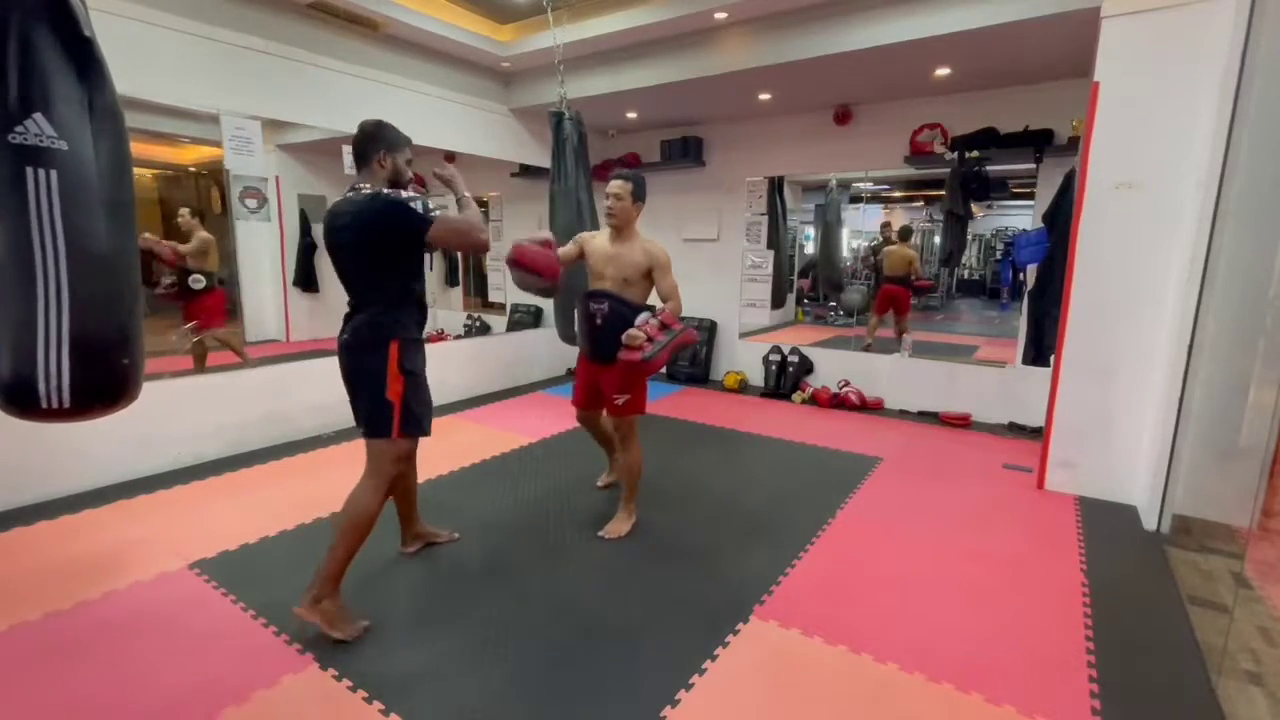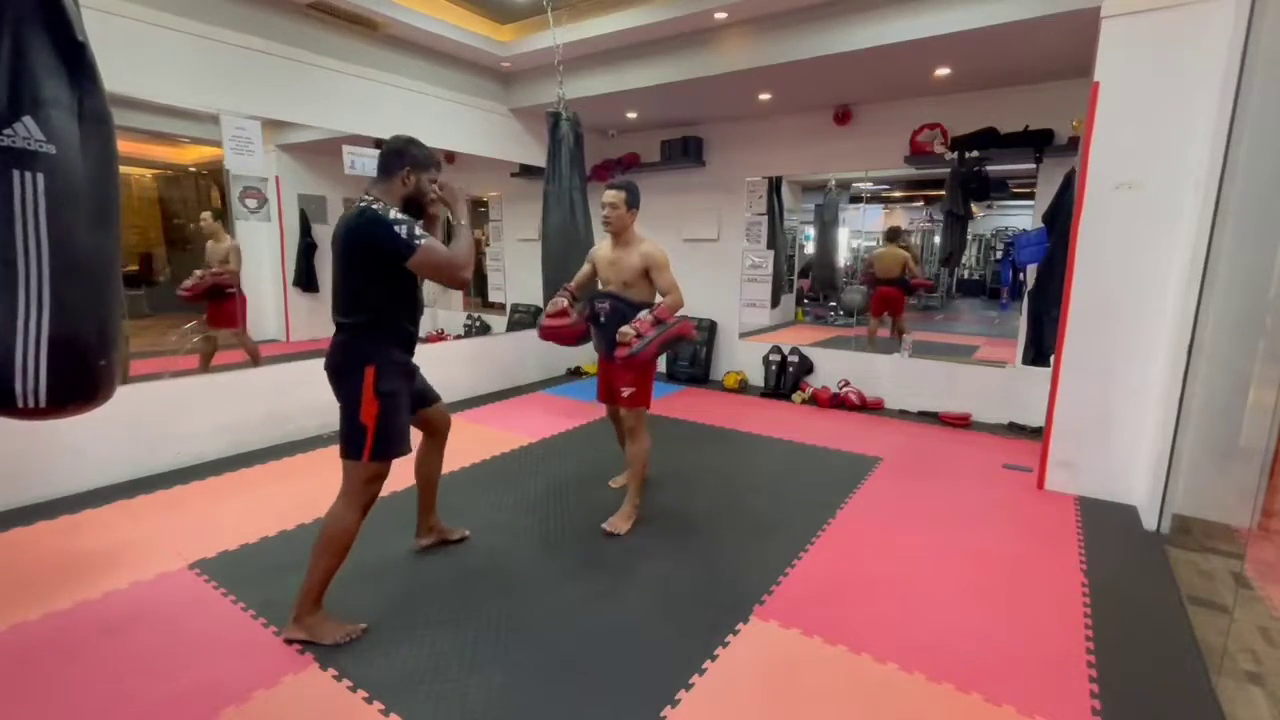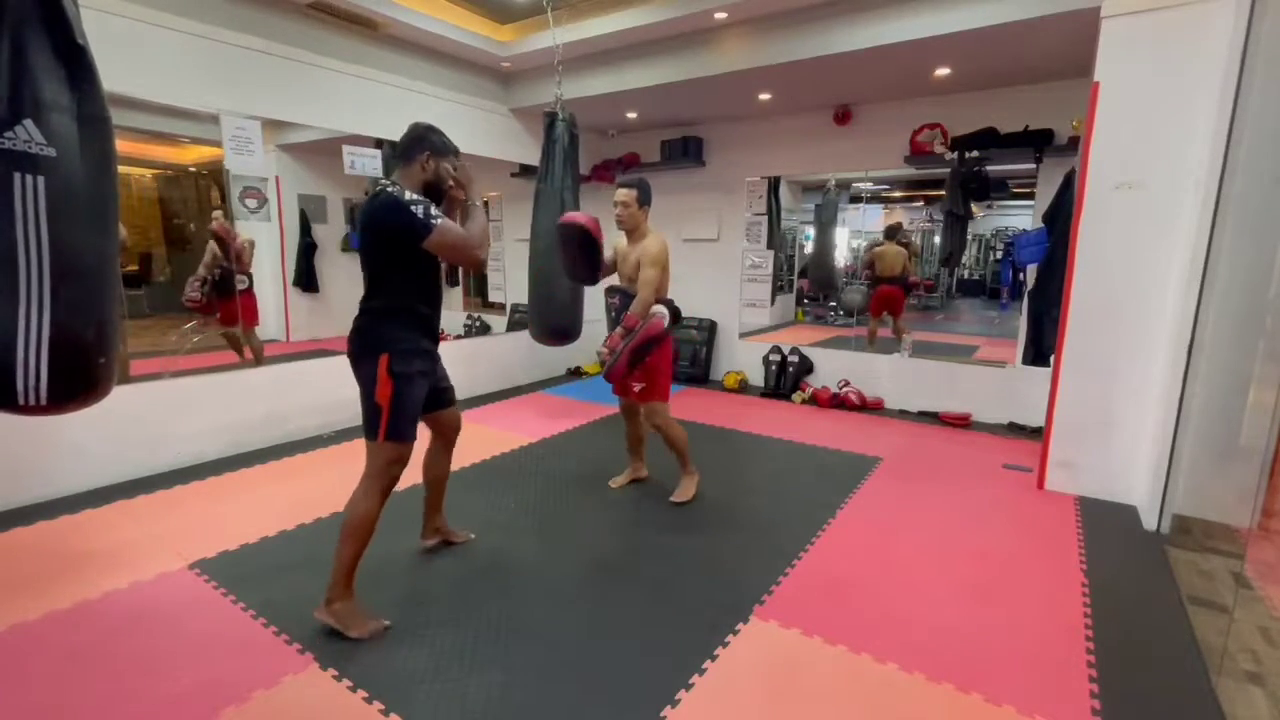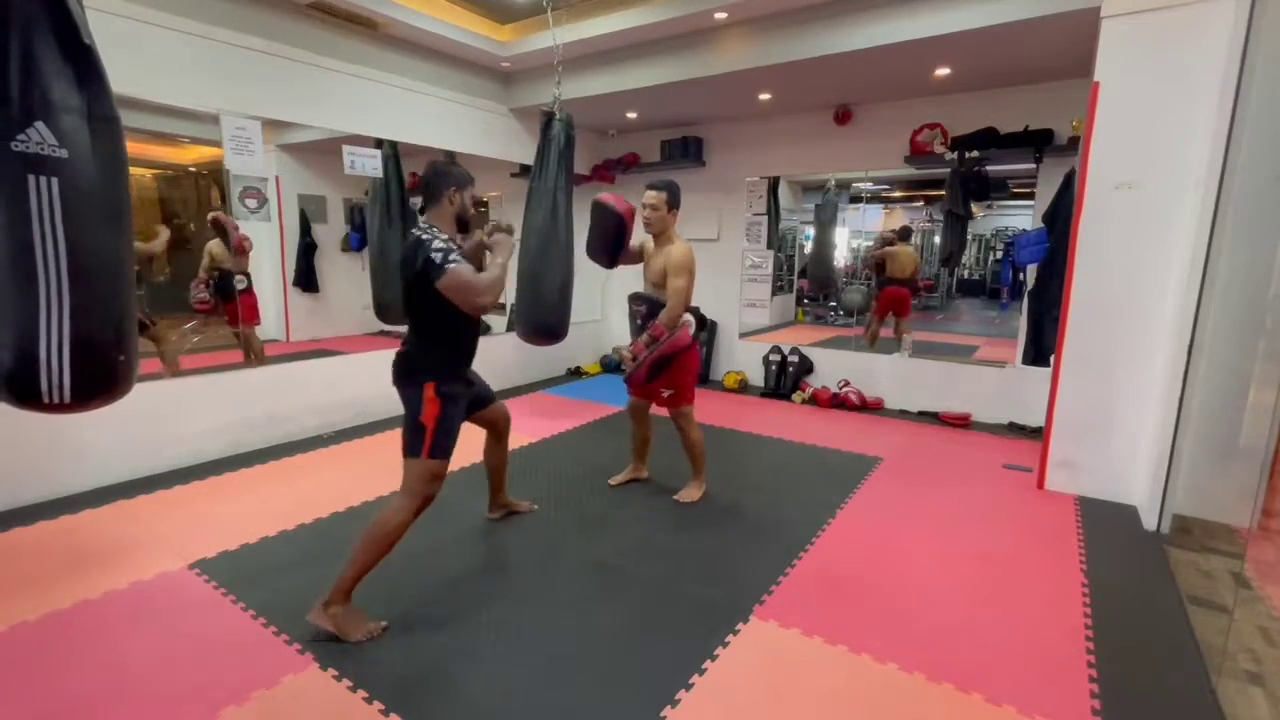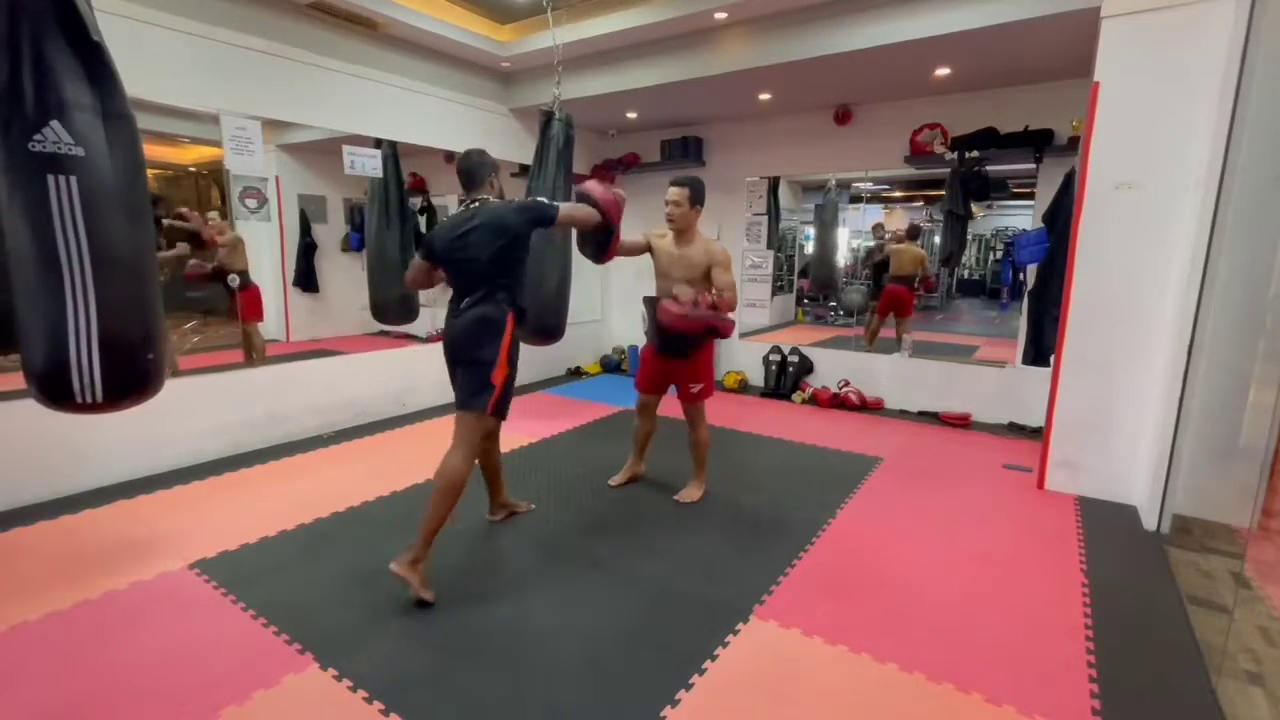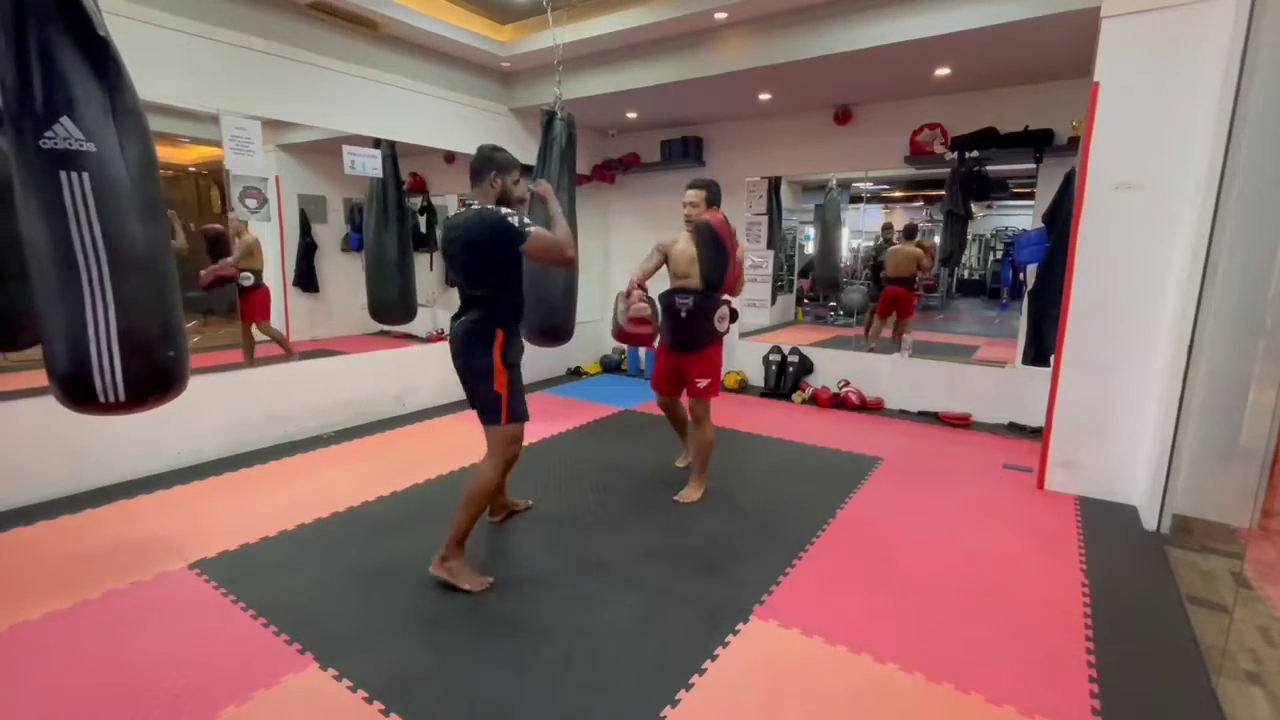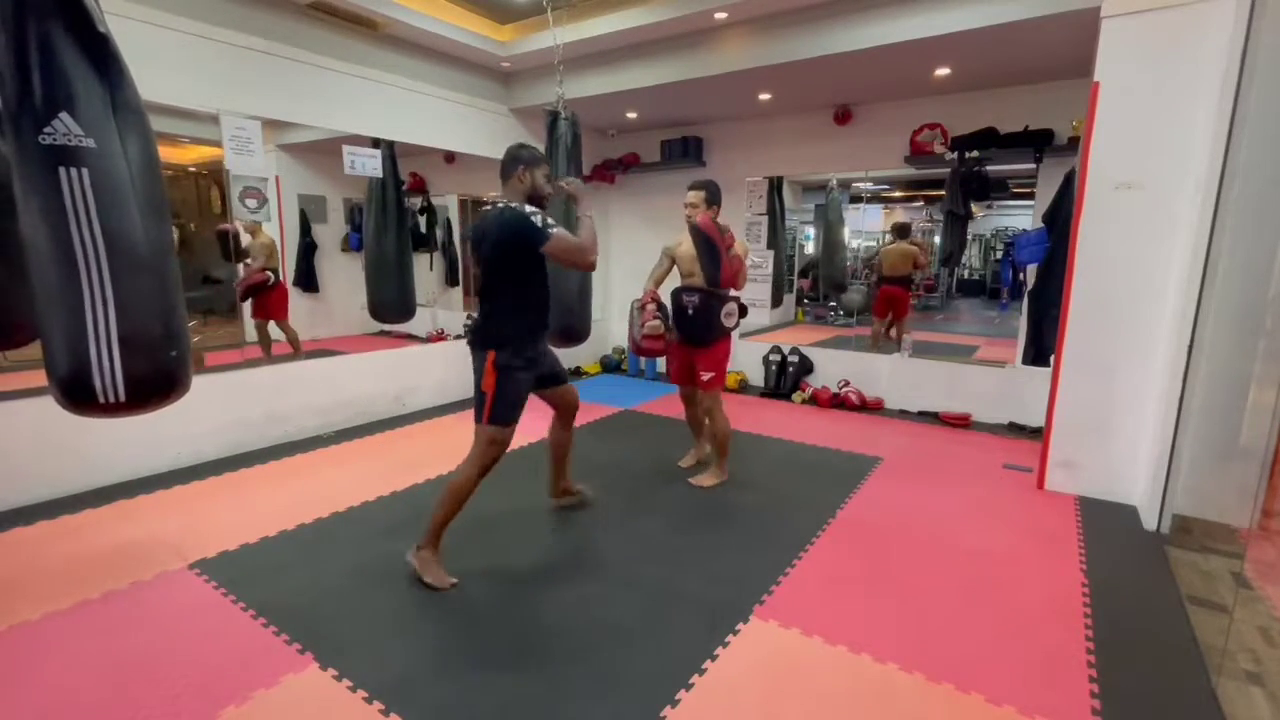
dt=0.3s
person 1, frame 1
left shoulder: (338, 213)
right shoulder: (394, 206)
right elbow: (477, 239)
right wrist: (460, 187)
left hip: (361, 339)
right hip: (389, 345)
left knee: (402, 442)
right knee: (385, 465)
left ankle: (413, 530)
right ankle: (322, 596)
person 1, frame 2
left shoulder: (374, 218)
right shoulder: (381, 222)
left elbow: (418, 264)
right elbow: (459, 273)
left wrist: (430, 221)
right wrist: (459, 216)
left hip: (386, 357)
right hip: (370, 364)
left knee: (437, 422)
right knee: (362, 487)
left ankle: (428, 526)
right ankle: (306, 615)
person 1, frame 3
left shoulder: (404, 204)
right shoulder: (396, 204)
left elbow: (441, 247)
right elbow: (474, 253)
left wrist: (453, 206)
right wrist: (472, 200)
left hip: (414, 344)
right hip: (389, 349)
left knee: (449, 425)
right knee: (384, 470)
left ankle: (434, 526)
right ankle: (338, 599)
person 1, frame 4
left shoulder: (437, 239)
right shoulder: (432, 247)
right elbow: (479, 298)
left wrist: (487, 237)
right wrist: (500, 253)
left hip: (449, 369)
right hip: (431, 378)
left knee: (499, 420)
right knee: (420, 491)
left ankle: (499, 501)
right ankle: (336, 604)
person 1, frame 5
left shoulder: (445, 230)
right shoulder: (517, 211)
left elbow: (412, 282)
right elbow: (591, 218)
left hip: (459, 331)
right hip: (493, 332)
left knee: (487, 423)
right knee: (468, 439)
left ankle: (499, 502)
right ankle: (415, 557)
person 1, frame 6
left shoulder: (458, 224)
right shoulder: (497, 222)
right elbow: (566, 253)
right wrist: (552, 201)
left hip: (475, 335)
right hip: (491, 341)
left knee: (513, 419)
right knee: (504, 445)
left ankle: (499, 501)
right ankle: (449, 556)
person 1, frame 7
left shoulder: (488, 220)
right shoulder: (523, 219)
right elbow: (586, 258)
right wrist: (583, 206)
left hip: (527, 340)
right hip: (504, 348)
left knee: (568, 402)
right knee: (488, 452)
left ankle: (561, 486)
right ankle: (427, 549)
person 2, frame 1
left shoulder: (651, 253)
right shoulder: (587, 242)
left elbow: (674, 304)
left wrist: (648, 332)
left hip: (625, 355)
right hip: (590, 351)
left knee: (625, 430)
right knee: (587, 417)
left ankle: (627, 510)
right ankle: (615, 463)
person 2, frame 2
left shoulder: (650, 253)
right shoulder: (598, 252)
left elbow: (675, 300)
right elbow: (577, 285)
left wrist: (642, 327)
right wrist: (565, 298)
right hip: (608, 347)
left knee: (634, 422)
right knee: (615, 414)
left ankle: (632, 507)
right ankle: (634, 466)
person 2, frame 3
left shoulder: (653, 246)
right shoulder: (622, 246)
left elbow: (644, 300)
right elbow: (600, 270)
left hip: (652, 342)
left knee: (656, 416)
right knee: (628, 408)
left ankle: (689, 473)
right ankle: (636, 466)
person 2, frame 4
left shoulder: (678, 254)
right shoulder: (648, 247)
left elbow: (675, 310)
right elbow: (615, 258)
left knee: (682, 417)
right knee: (636, 408)
left ankle: (698, 480)
right ankle: (638, 467)
person 2, frame 5
left shoulder: (714, 252)
right shoulder: (656, 241)
left elbow: (730, 300)
right elbow: (617, 248)
left wrist: (697, 300)
left hip: (694, 344)
right hip: (658, 339)
left knee: (694, 415)
right knee: (645, 405)
left ankle: (698, 480)
right ankle: (635, 463)
person 2, frame 6
right shoulder: (669, 246)
left elbow: (733, 289)
right elbow: (640, 275)
right wrist: (635, 291)
left hip: (705, 339)
right hip: (671, 335)
left knee: (699, 411)
right knee: (666, 400)
left ankle: (699, 480)
right ankle: (688, 445)
person 2, frame 7
left shoulder: (732, 245)
right shoulder: (675, 247)
left elbow: (737, 284)
right elbow: (653, 282)
left hip: (714, 334)
right hip: (683, 332)
left knee: (710, 403)
right knee: (687, 395)
left ankle: (720, 467)
right ankle: (699, 445)
